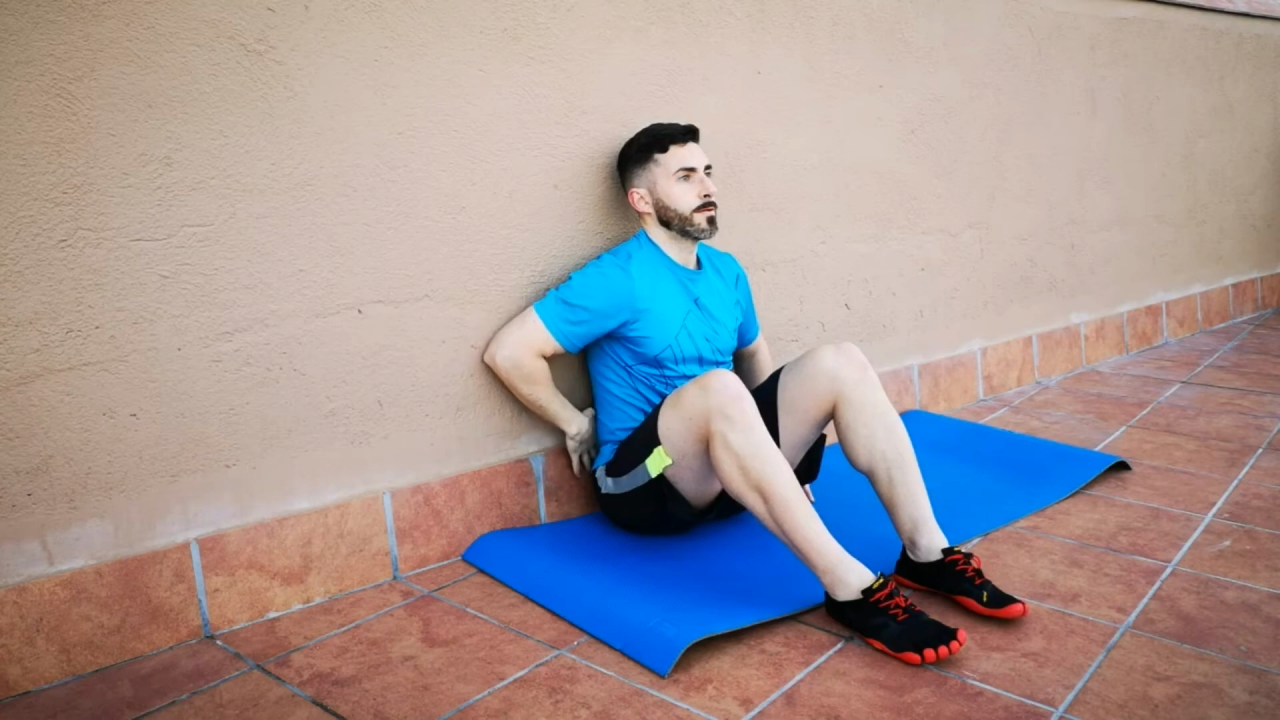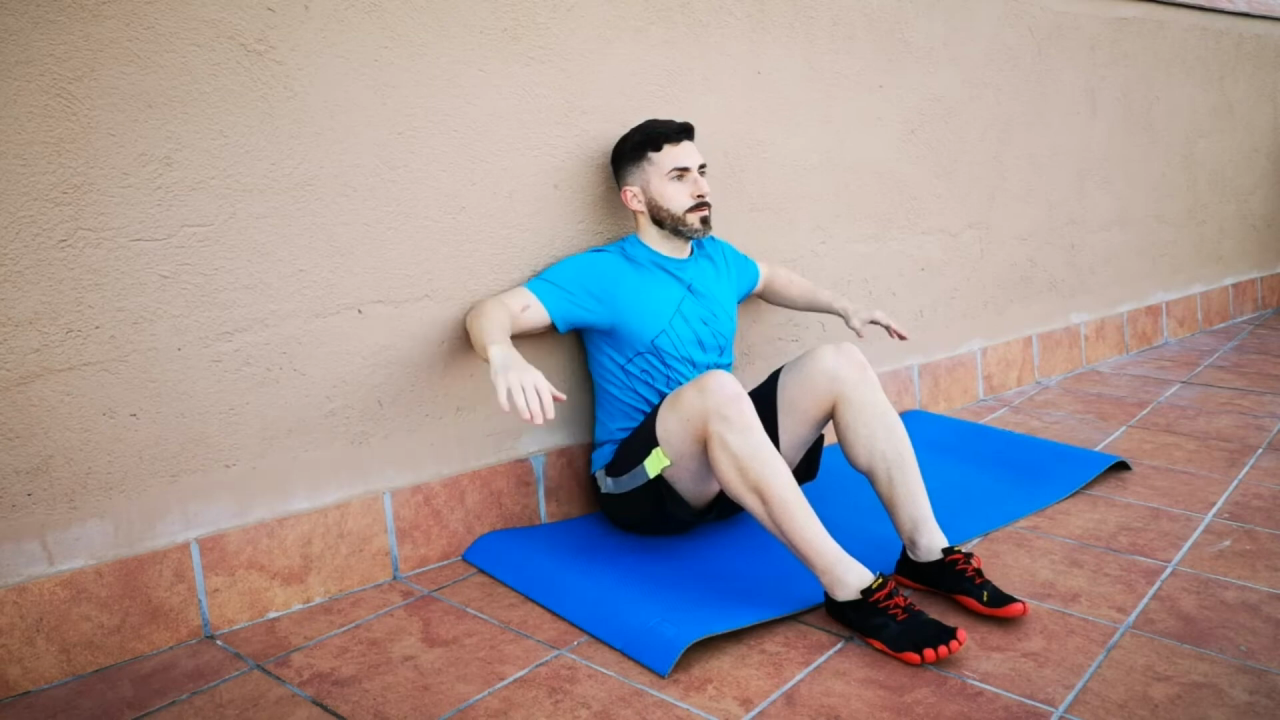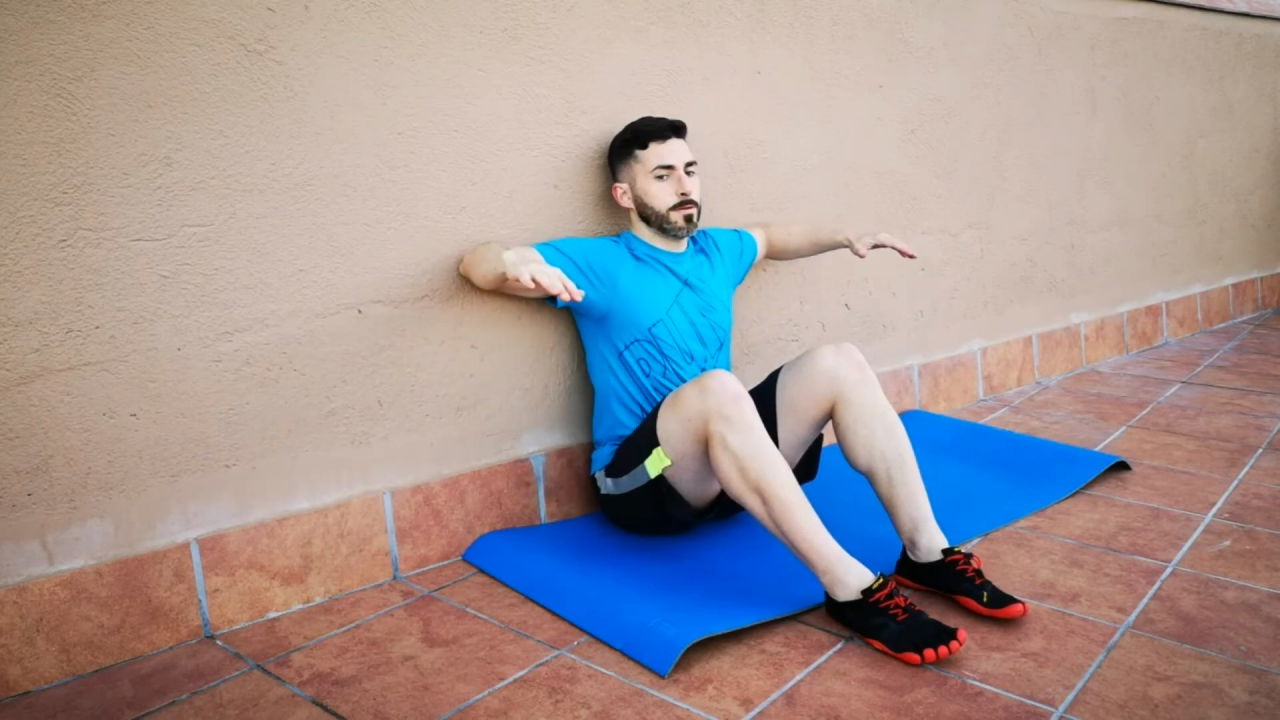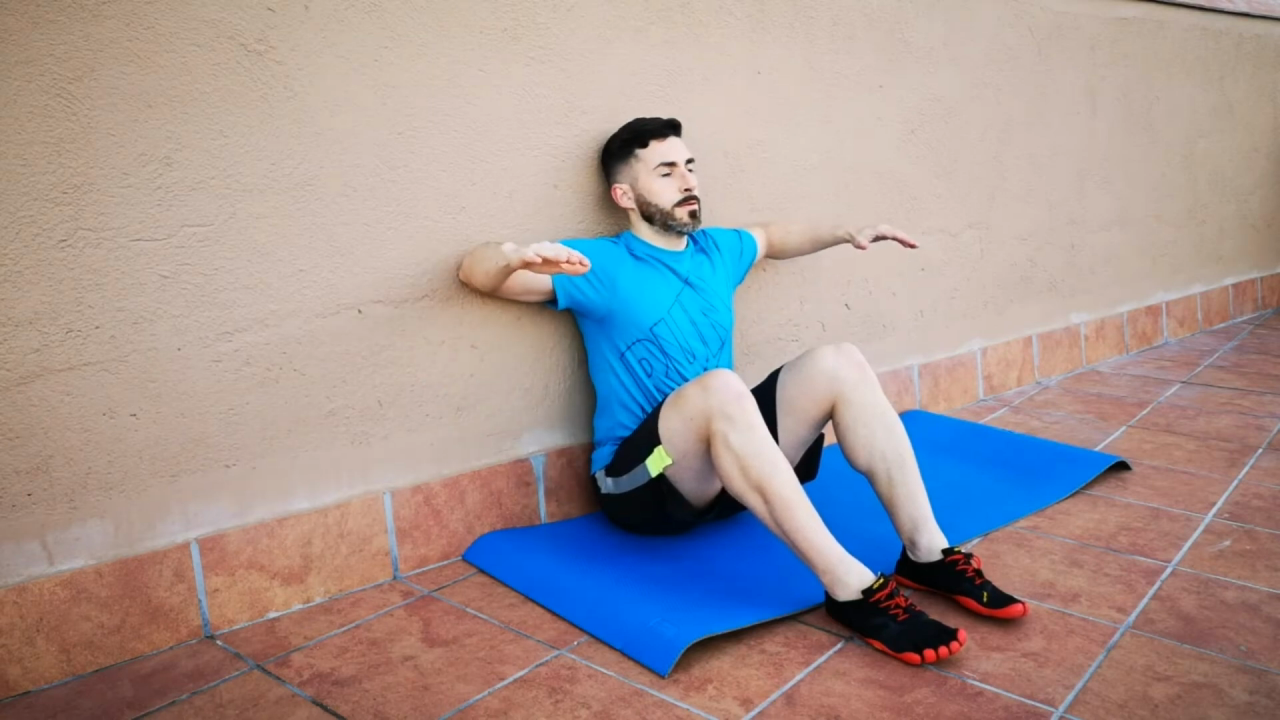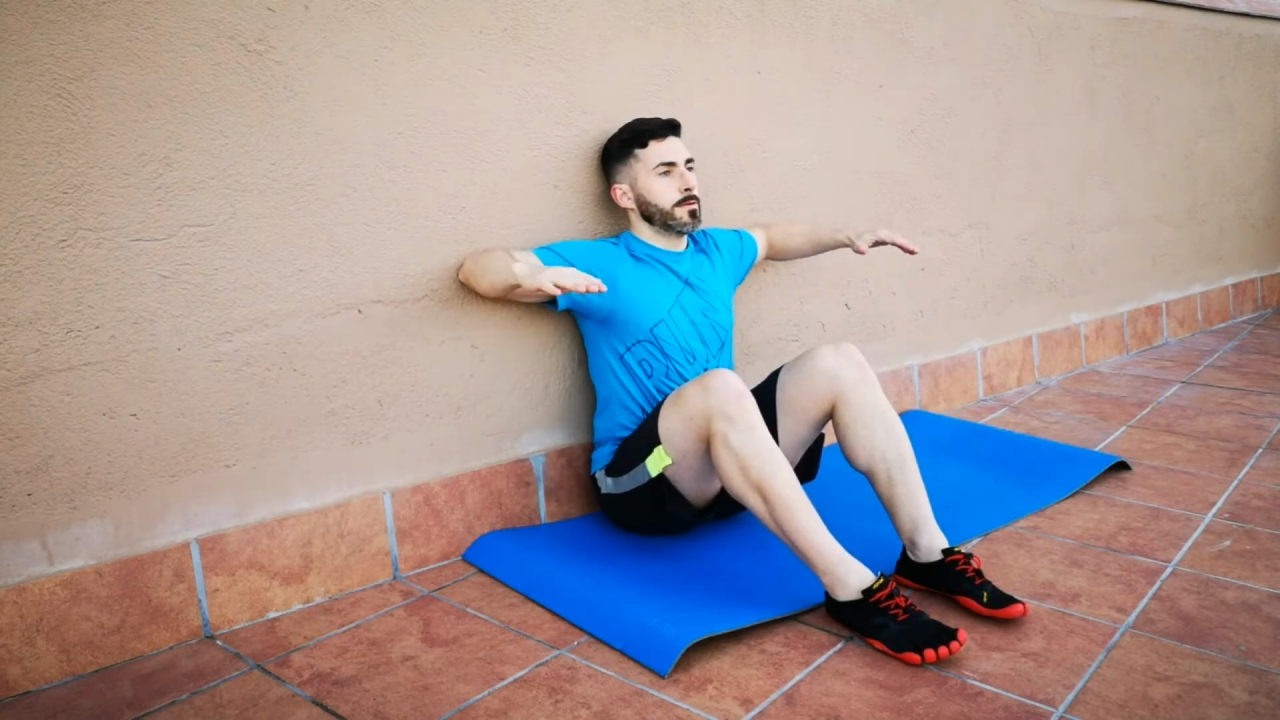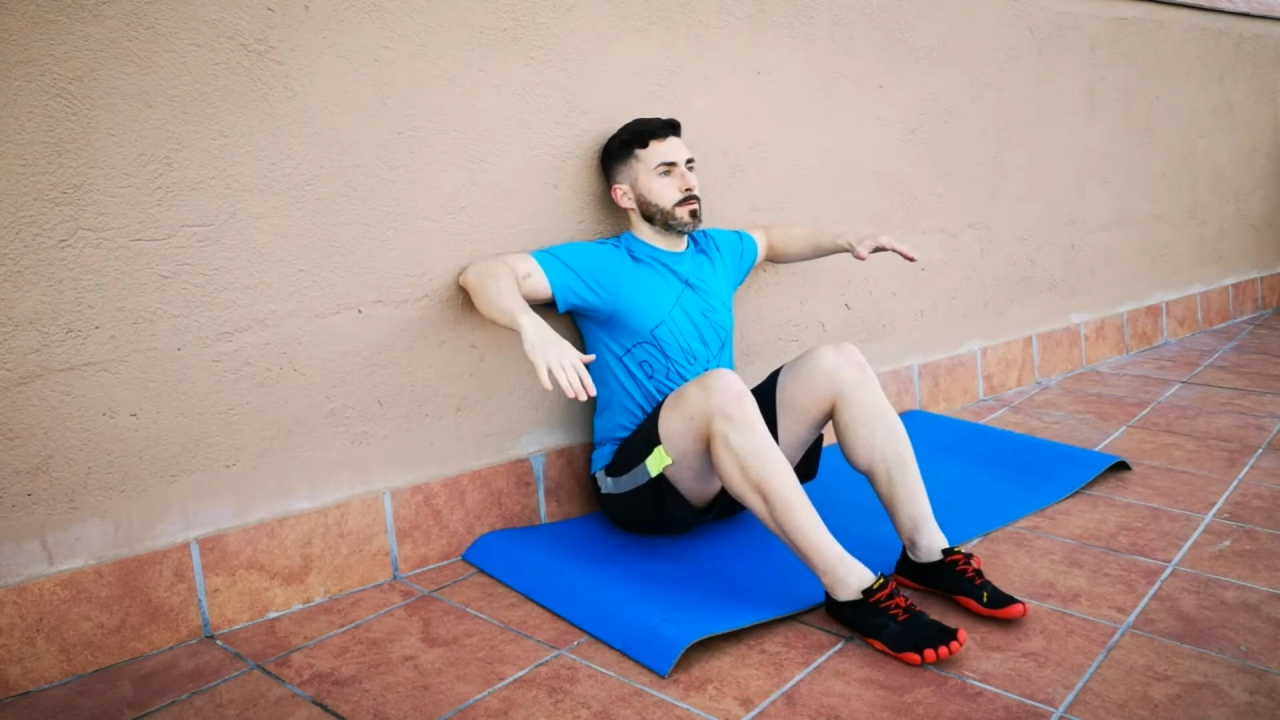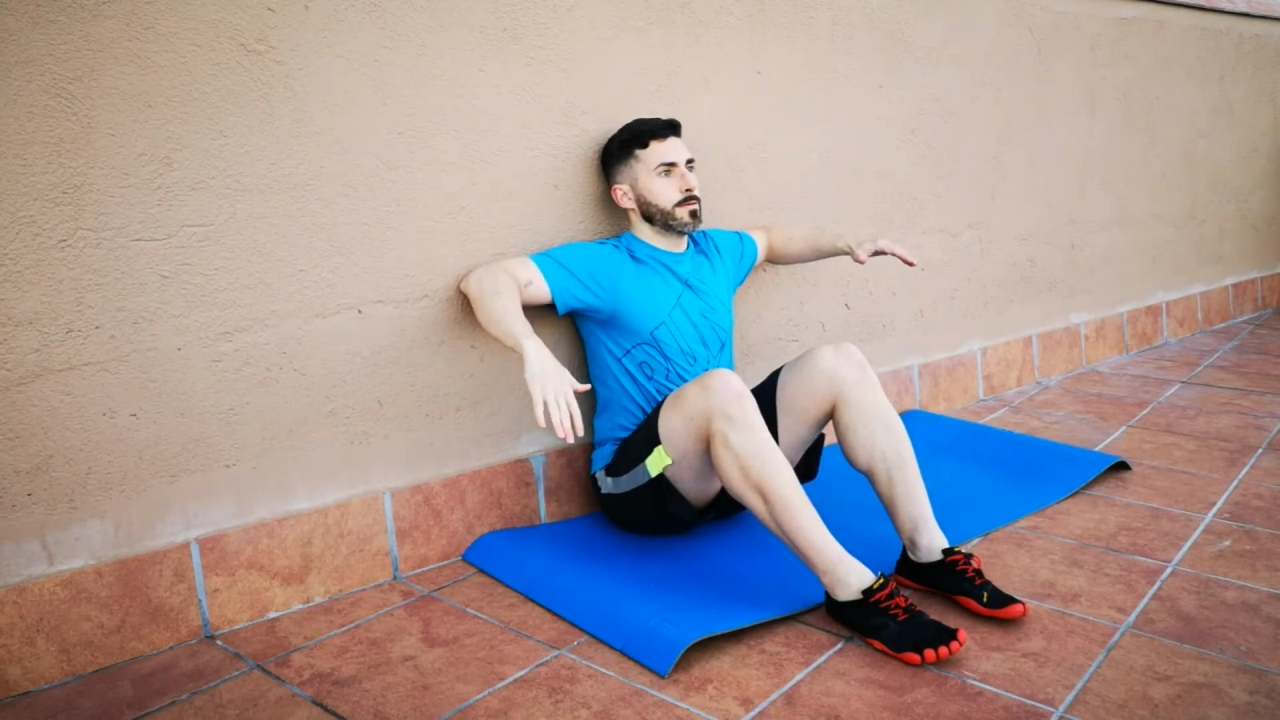
dt=0.7s
person 1, frame 1
left shoulder: (726, 271)
right shoulder: (616, 279)
left elbow: (753, 356)
right elbow: (507, 352)
left wrist: (787, 444)
right wrist: (576, 423)
left hip: (731, 468)
right hip: (642, 481)
left knee: (839, 363)
right knee: (719, 388)
left ankle: (926, 552)
right ankle: (851, 587)
person 1, frame 2
left shoulder: (718, 259)
right shoulder: (603, 275)
left elbow: (768, 278)
right elbow: (489, 314)
left wrist: (842, 308)
right wrist: (506, 357)
left hip: (729, 463)
right hip: (642, 482)
left knee: (840, 361)
right knee: (716, 388)
left ankle: (927, 552)
right ankle: (851, 587)
person 1, frame 3
left shoulder: (716, 250)
right shoulder: (600, 263)
left elbow: (770, 238)
right elbow: (474, 264)
left wrist: (844, 239)
right wrist: (512, 262)
left hip: (729, 464)
right hip: (641, 482)
left knee: (838, 363)
right knee: (716, 388)
left ankle: (926, 552)
right ankle: (850, 587)
person 1, frame 4
left shoulder: (717, 250)
right shoulder: (602, 266)
left elbow: (771, 237)
right elbow: (473, 272)
left wrist: (844, 235)
right wrist: (514, 254)
left hip: (730, 465)
right hip: (642, 483)
left knee: (839, 363)
right knee: (720, 387)
left ankle: (926, 552)
right ankle: (851, 587)
person 1, frame 5
left shoulder: (717, 251)
right shoulder: (601, 265)
left elbow: (770, 237)
right elbow: (475, 269)
left wrist: (844, 238)
right wrist: (528, 271)
left hip: (732, 468)
right hip: (641, 483)
left knee: (839, 363)
right knee: (720, 386)
left ankle: (926, 552)
right ankle: (850, 586)
person 1, frame 6
left shoulder: (717, 251)
right shoulder: (601, 267)
left elbow: (772, 240)
right elbow: (483, 274)
left wrist: (845, 242)
right wrist: (534, 328)
left hip: (732, 465)
right hip: (641, 483)
left knee: (839, 363)
right knee: (720, 387)
left ankle: (926, 552)
right ankle: (850, 587)
person 1, frame 7
left shoulder: (717, 252)
right shoulder: (601, 267)
left elbow: (772, 240)
right elbow: (484, 281)
left wrist: (845, 245)
right wrist: (536, 353)
left hip: (730, 467)
right hip: (642, 484)
left knee: (839, 362)
right knee: (720, 387)
left ankle: (926, 553)
right ankle: (851, 587)
